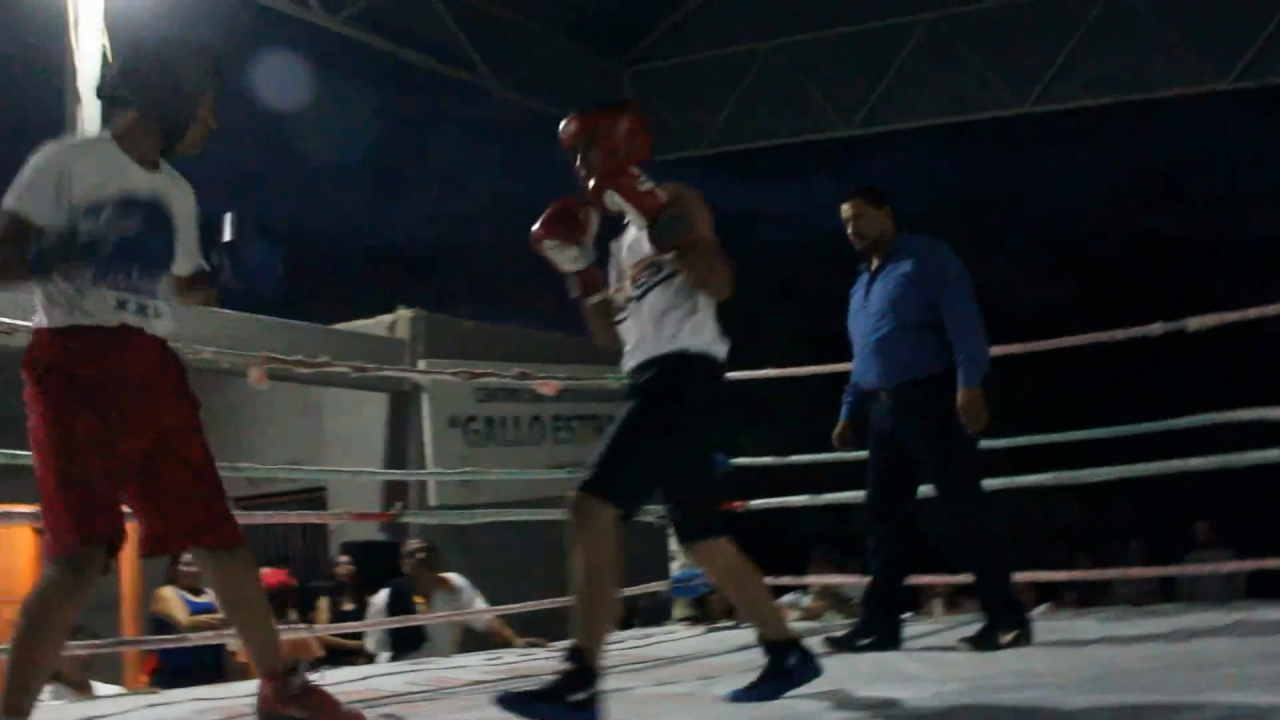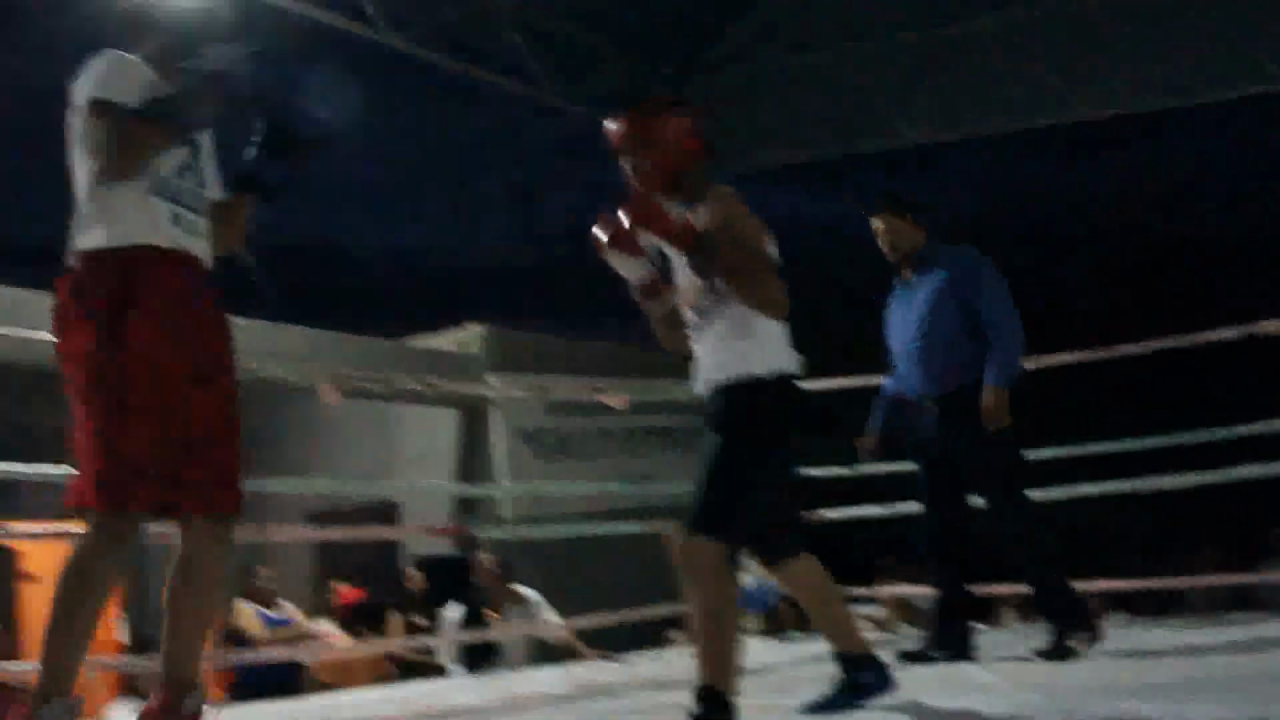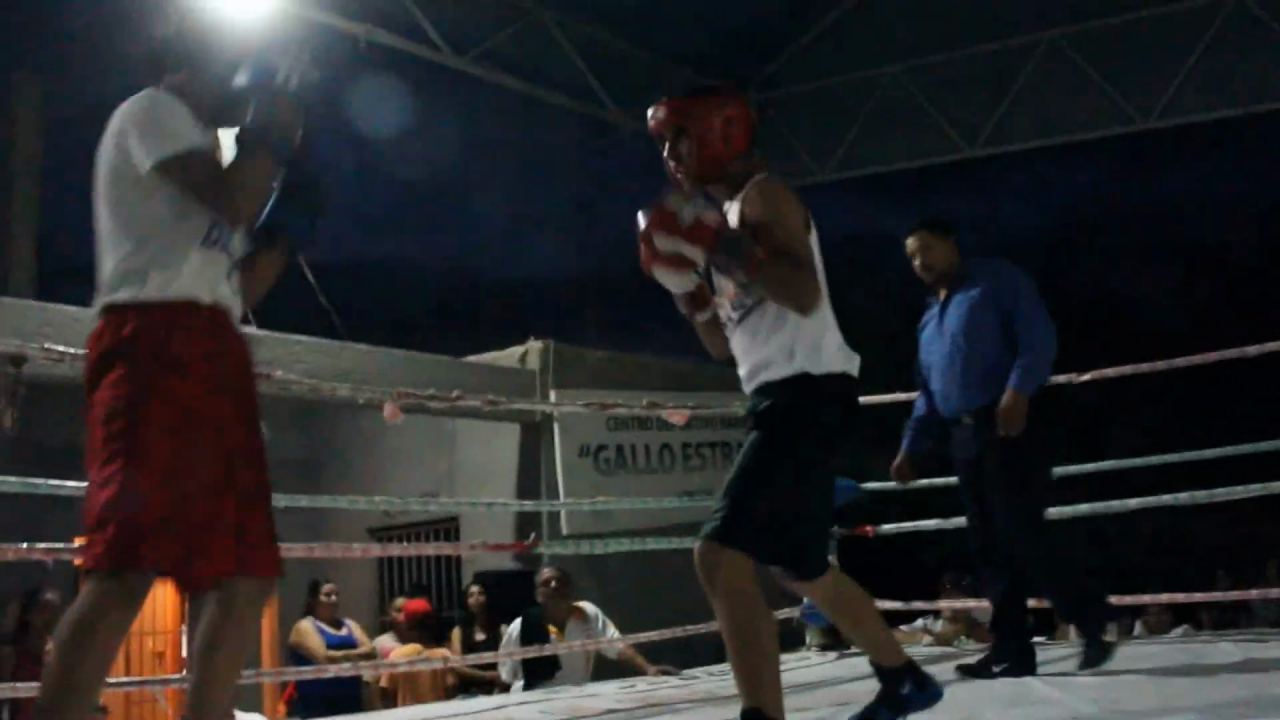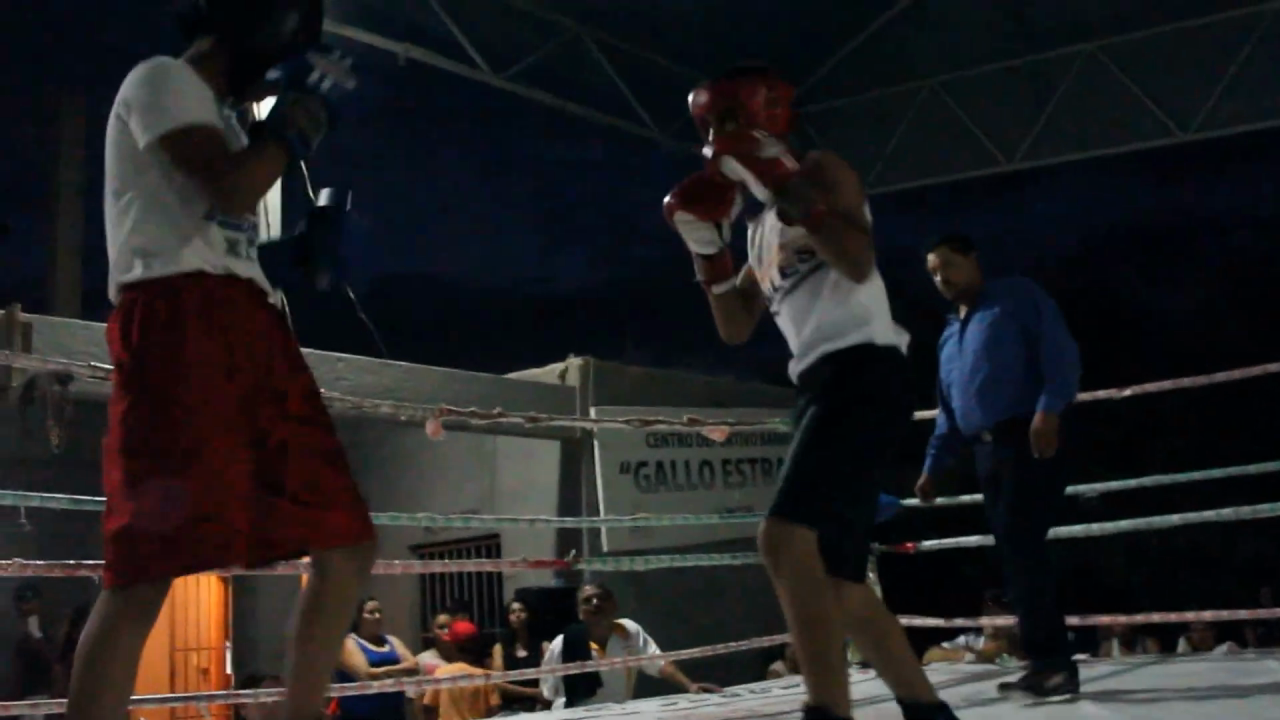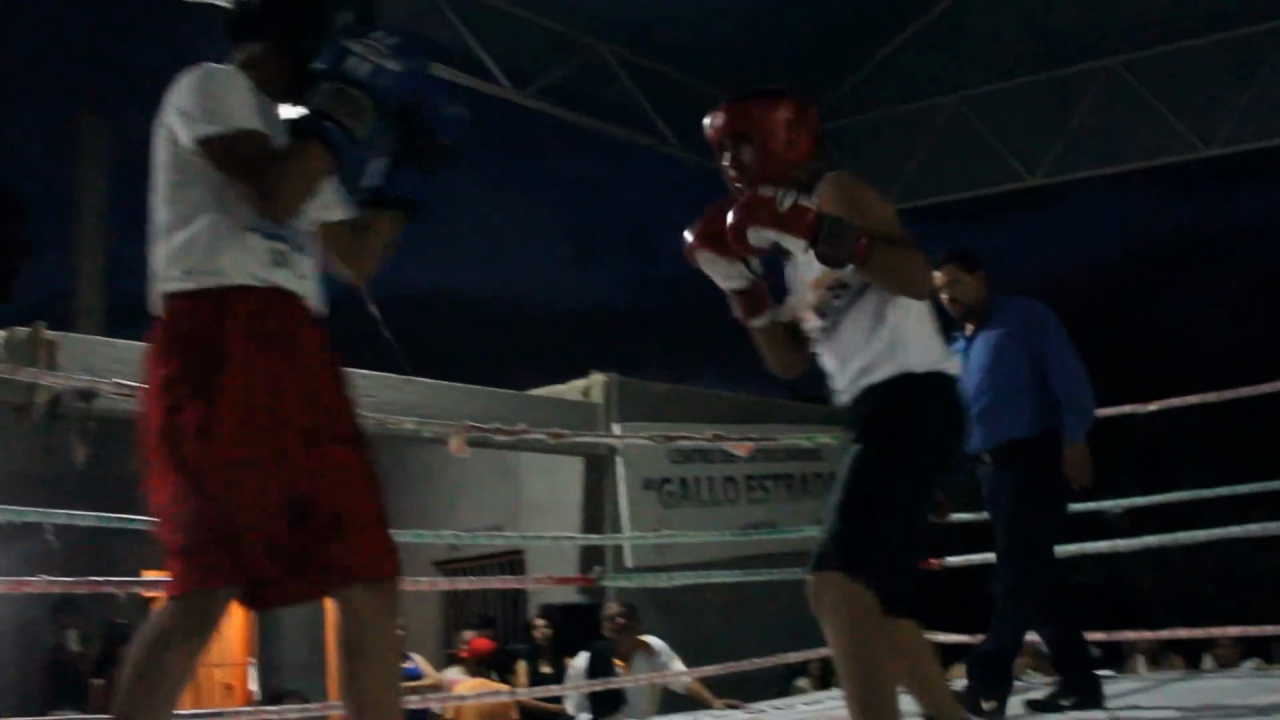
dt=0.2s
person 1, frame 1
left shoulder: (177, 192)
right shoulder: (62, 163)
right wrist: (72, 250)
left hip: (152, 366)
right hip: (77, 362)
left knee: (220, 541)
right knee: (81, 555)
person 1, frame 2
left shoulder: (189, 124)
right shoulder: (114, 70)
left elbow: (225, 236)
right elbow: (119, 159)
left wrist: (266, 161)
right wrist: (202, 90)
left hip: (188, 304)
right hip: (124, 287)
left knee: (211, 515)
right knee: (119, 514)
person 1, frame 3
left shoulder: (191, 142)
right shoulder: (155, 113)
left elbow: (239, 286)
right elbow: (233, 205)
left wrist: (292, 232)
right wrist: (276, 129)
left hip: (215, 358)
right hip: (156, 345)
left knee: (250, 573)
right knee: (128, 568)
person 1, frame 4
left shoulder: (221, 117)
right shoulder: (161, 81)
right elbow: (230, 189)
right wrist: (304, 112)
left hip: (253, 336)
right hip: (179, 326)
left knee: (345, 542)
right knee: (149, 570)
person 1, frame 5
left shoulder: (290, 143)
right shoulder: (211, 86)
left elbow: (360, 258)
right elbow: (276, 196)
left wrist: (392, 164)
right wrist: (349, 102)
left hip: (299, 354)
right hip: (218, 337)
left knee: (369, 583)
right knee: (205, 588)
person 2, frame 1
left shoulder: (672, 200)
right shoulder: (622, 239)
left elbow: (716, 284)
right elbow: (611, 331)
left wrist: (655, 215)
right wrist: (576, 267)
left hip: (681, 377)
right hip: (662, 384)
left knee: (592, 511)
right knee: (704, 537)
right ankle: (787, 654)
person 2, frame 2
left shoulder: (721, 210)
right shoulder: (688, 226)
left elbow: (777, 304)
right elbow: (685, 341)
left wrist: (691, 244)
right wrist: (648, 278)
left hip: (758, 397)
right hip: (741, 403)
left knee: (699, 548)
right knee: (783, 554)
right ankle: (861, 666)
person 2, frame 3
left shoulder: (760, 199)
right shoulder: (730, 225)
left elbow: (803, 297)
right elbow: (723, 342)
left wrist: (717, 239)
right wrist: (688, 282)
left hip: (805, 398)
right hip: (780, 404)
left knee: (722, 557)
right knee: (805, 571)
person 2, frame 4
left shoulder: (815, 169)
right shoulder: (761, 224)
left elbow: (859, 265)
right elbow: (734, 328)
left wrist: (783, 182)
right wrist: (707, 247)
left hip: (862, 374)
right hip: (826, 387)
left knee: (786, 540)
right knee: (835, 581)
person 2, frame 5
left shoulder: (839, 194)
right shoulder: (796, 230)
left elbow: (914, 280)
right elbow: (789, 362)
left wrist: (814, 230)
right wrist: (741, 282)
left hip: (912, 404)
right hip: (885, 413)
left knee: (838, 588)
right knee: (876, 604)
person 3, frame 1
left shoulder: (927, 259)
right shoulder: (862, 284)
left elbow: (964, 324)
left wrist: (970, 385)
right wrist: (848, 413)
left hip: (931, 402)
right hip: (881, 411)
left knee: (965, 510)
right knee: (883, 516)
left ankle: (1007, 617)
right ankle: (879, 623)
person 3, frame 2
left shoulder: (963, 266)
right shoulder: (897, 298)
left elbow: (1003, 326)
right elbow: (896, 372)
left wrist: (997, 384)
right wrist: (879, 426)
left hip: (976, 413)
right hip: (924, 422)
left knee: (1011, 517)
right knee: (941, 527)
left ankle: (1071, 620)
right ankle: (950, 633)
person 3, frame 3
left shoulder: (999, 280)
right shoulder: (930, 320)
left elbow: (1038, 336)
right elbow: (928, 394)
left wrist: (1018, 389)
right wrist: (910, 446)
left hip: (1012, 426)
right hip: (964, 437)
left knee: (1019, 530)
right knee: (987, 542)
left ankle: (1093, 617)
right ankle: (1012, 646)
person 3, frame 4
left shoulder: (1018, 297)
right shoulder: (949, 335)
left elbow: (1061, 354)
right elbow: (947, 410)
left wrist: (1048, 411)
right wrist: (932, 466)
left hip: (1029, 441)
right hip: (986, 451)
left knee: (1019, 545)
right knee: (1017, 551)
left ankle: (1051, 658)
right ankle: (1049, 662)
person 3, frame 5
left shoulder: (1024, 318)
right shoulder: (957, 349)
left elbow: (1068, 378)
left wrist: (1074, 438)
left hip: (1036, 458)
right hip: (994, 468)
left knee: (1018, 571)
right knee: (1035, 575)
right ankle: (1078, 682)
